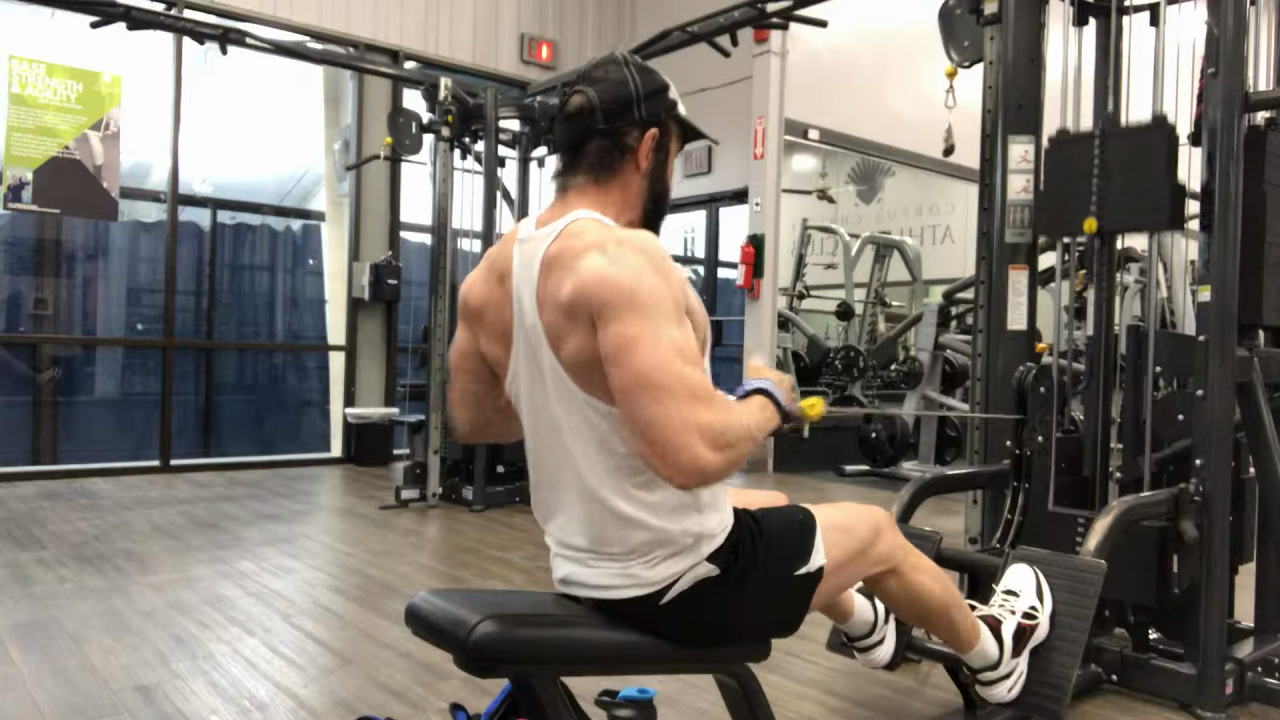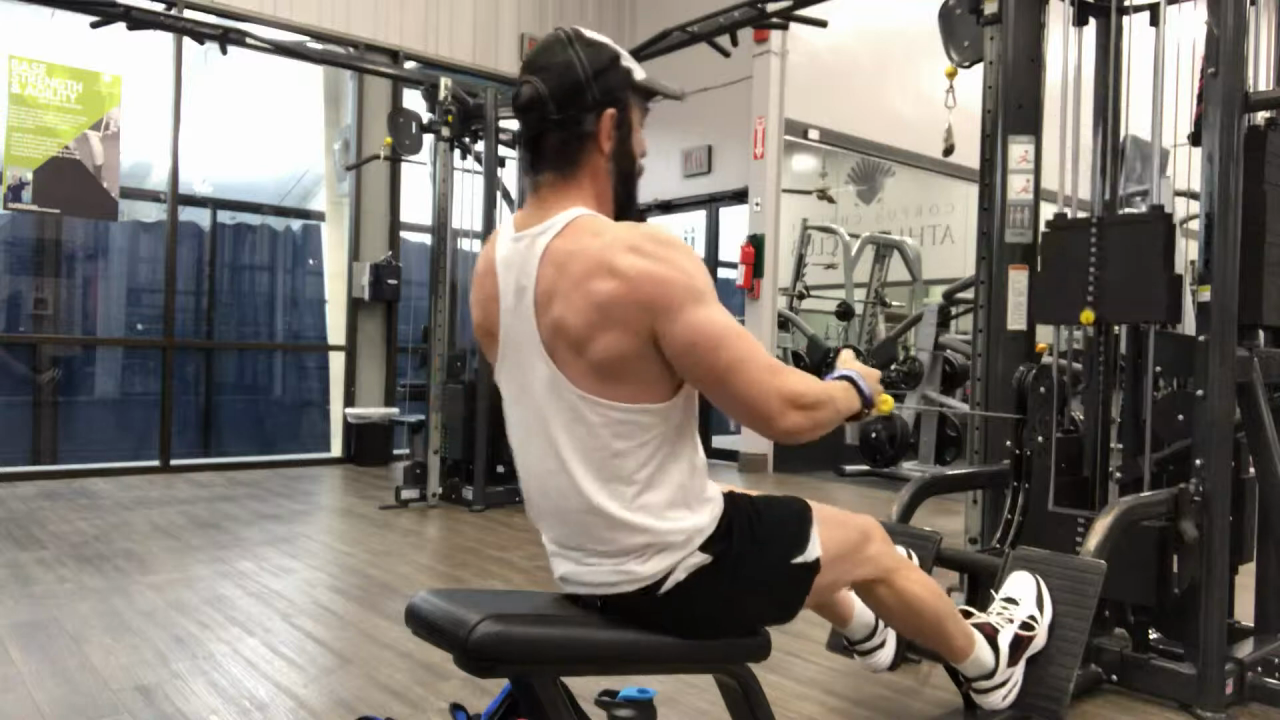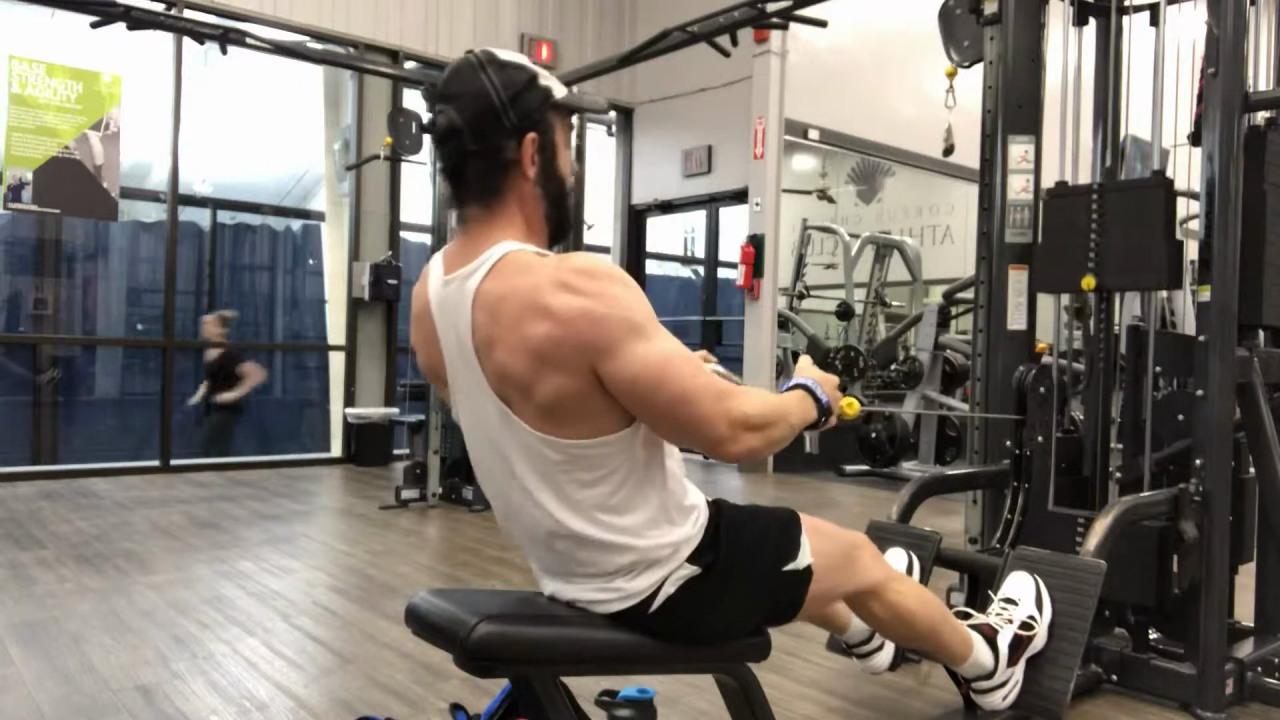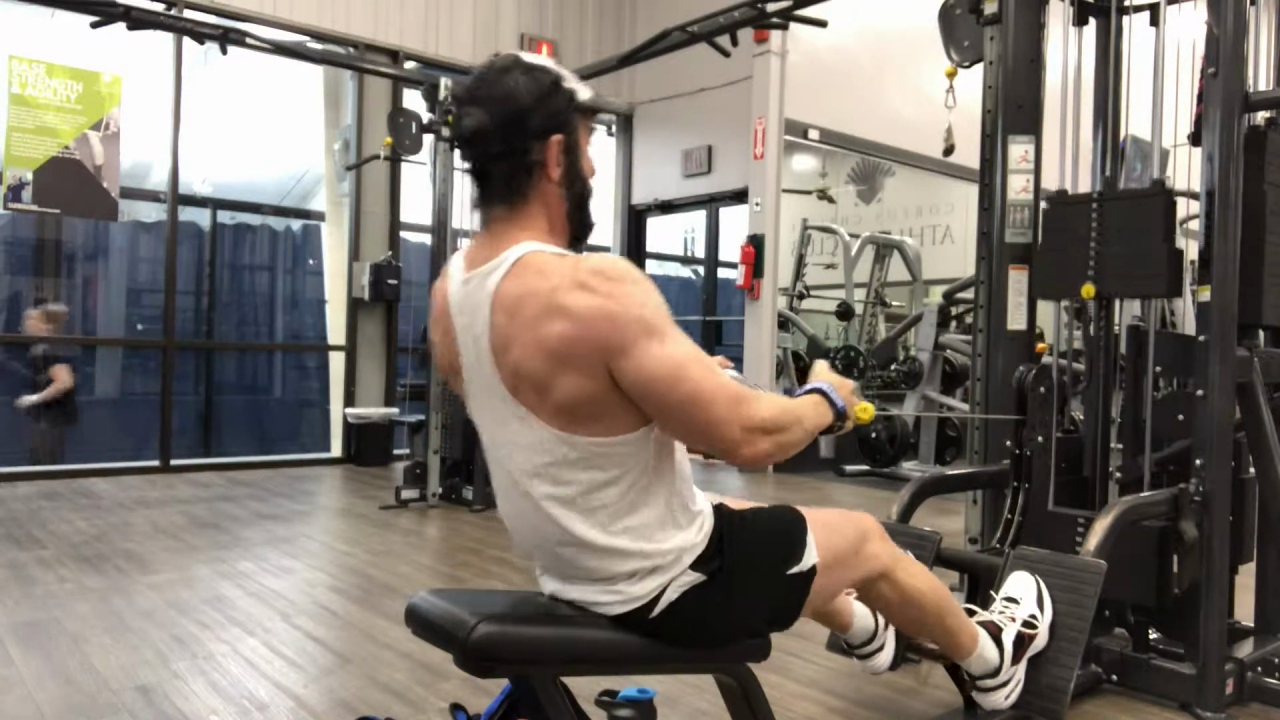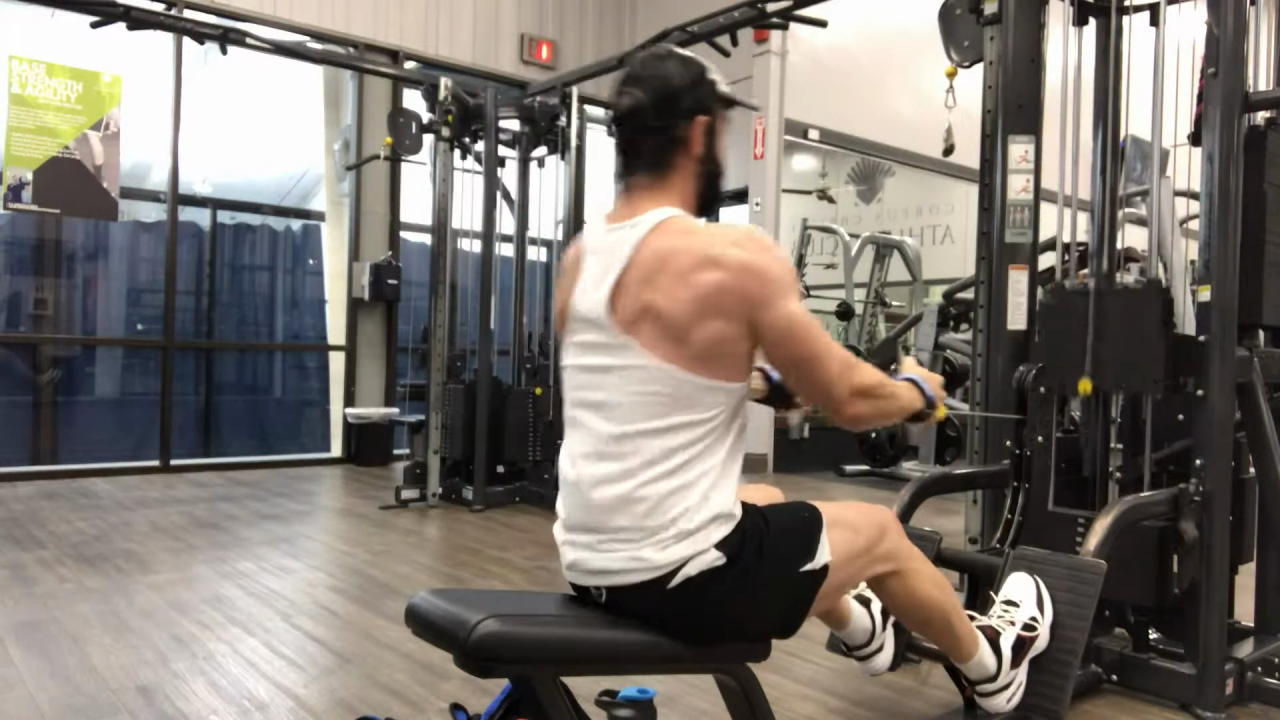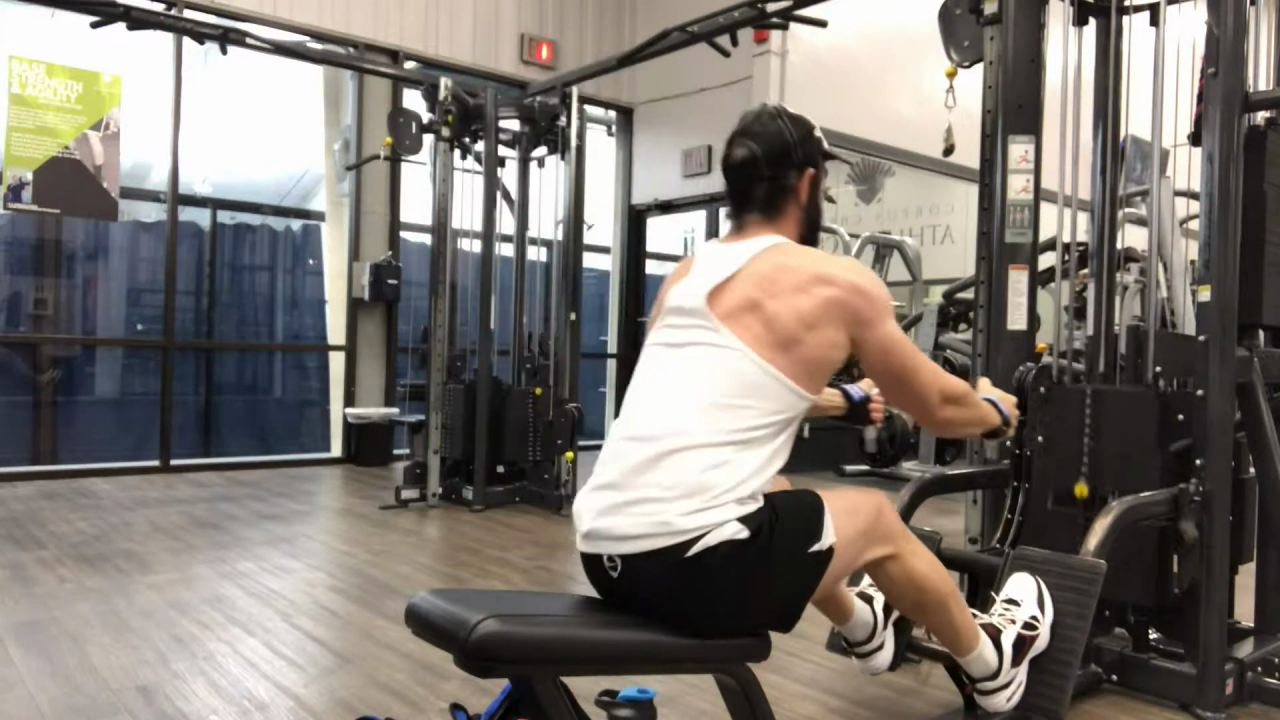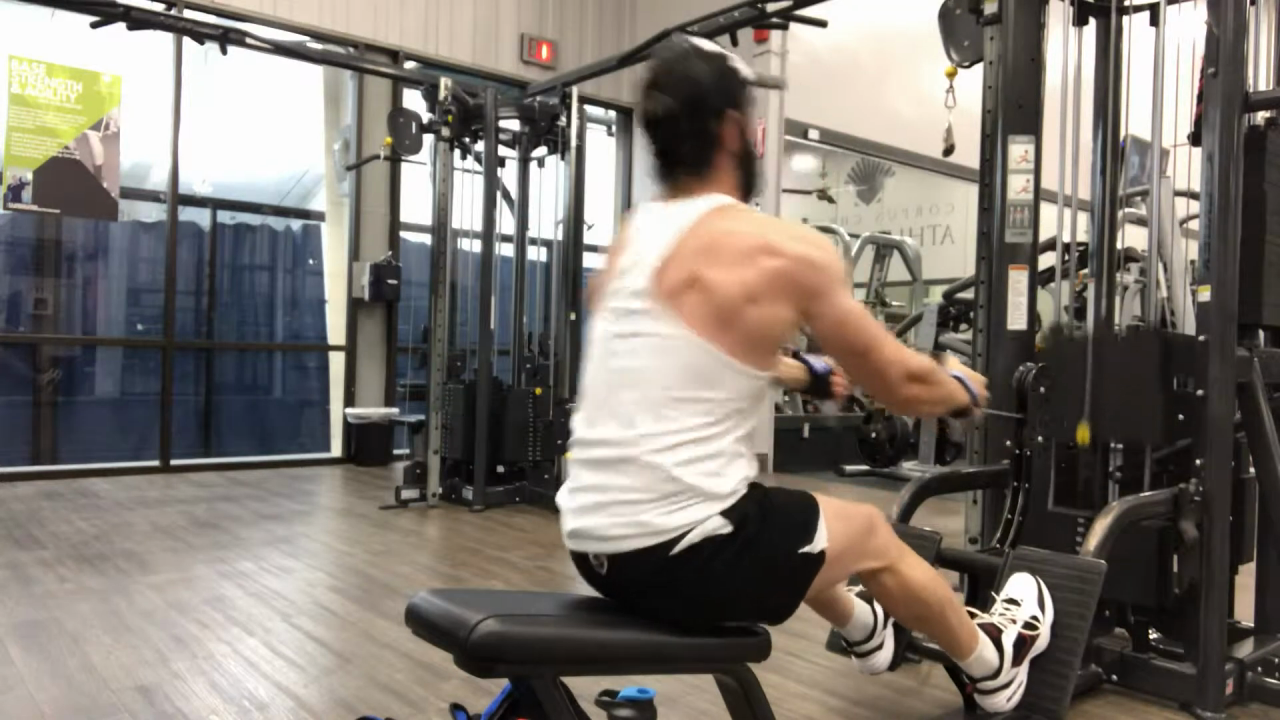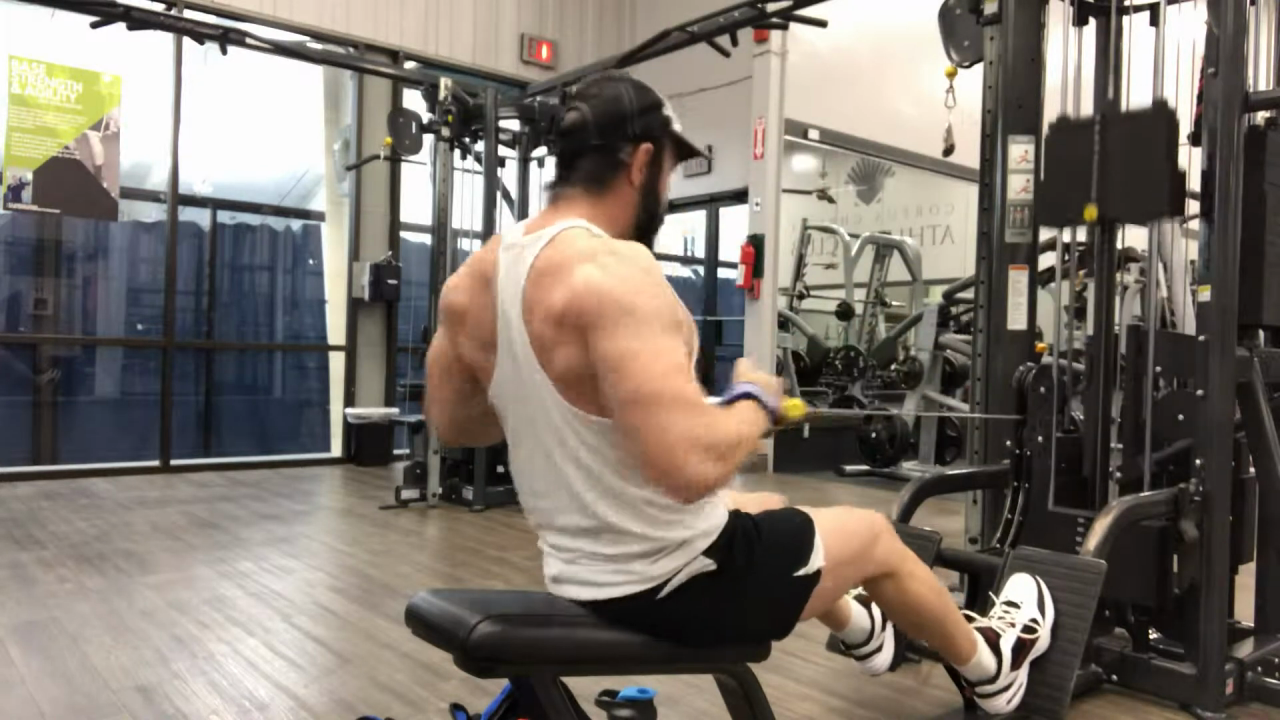
dt=0.4s
person 1, frame 1
left shoulder: (492, 272)
right shoulder: (621, 262)
left elbow: (471, 421)
right elbow: (696, 453)
right wrist: (769, 398)
left hip: (586, 572)
right hip: (679, 581)
left knee: (773, 508)
right knee: (874, 532)
left ankle: (867, 624)
right ankle: (992, 654)
person 1, frame 2
left shoulder: (493, 261)
right shoulder: (636, 260)
right elbow: (785, 412)
right wrist: (854, 385)
left hip: (582, 566)
right hip: (668, 572)
left knee: (779, 520)
right knee: (865, 542)
left ankle: (865, 630)
right ankle: (988, 663)
person 1, frame 3
left shoulder: (432, 292)
right shoulder: (573, 292)
right elbow: (734, 431)
left wrist: (665, 374)
right wrist: (811, 396)
left hip: (573, 574)
right hip: (658, 582)
left knee: (761, 535)
right knee: (853, 555)
left ankle: (863, 632)
right ankle: (987, 662)
person 1, frame 4
left shoulder: (452, 290)
right shoulder: (590, 292)
right elbow: (748, 435)
left wrist: (681, 375)
right wrist: (826, 400)
left hip: (578, 575)
right hip: (663, 588)
left knee: (760, 518)
right knee: (863, 538)
left ankle: (865, 629)
right ankle: (990, 660)
person 1, frame 5
left shoulder: (581, 256)
right shoulder: (731, 256)
right elbow: (850, 399)
left wrist: (763, 379)
right wrist: (916, 390)
left hip: (591, 569)
right hip: (676, 575)
left knee: (765, 503)
right knee: (878, 533)
left ankle: (862, 630)
person 1, frame 6
left shoulder: (686, 272)
right shoulder: (838, 283)
right elbow: (938, 405)
left wrist: (845, 401)
right wrist: (996, 410)
left hip: (604, 549)
right hip: (694, 560)
right knee: (875, 518)
left ankle: (865, 628)
right ankle: (992, 666)
person 1, frame 7
left shoulder: (629, 237)
right shoulder: (780, 251)
right elbow: (900, 384)
left wrist: (807, 372)
right wrist: (962, 388)
left hip: (595, 544)
right hip: (682, 551)
left knee: (778, 513)
right knee: (869, 532)
left ankle: (864, 629)
right ankle: (992, 665)
person 1, frame 8
left shoulder: (473, 278)
right shoulder: (610, 272)
left elbow: (451, 424)
right elbow: (692, 465)
right wrist: (752, 403)
left hip: (581, 575)
right hip: (670, 582)
left knee: (768, 509)
right knee: (870, 533)
left ankle: (863, 628)
right ankle: (991, 667)
